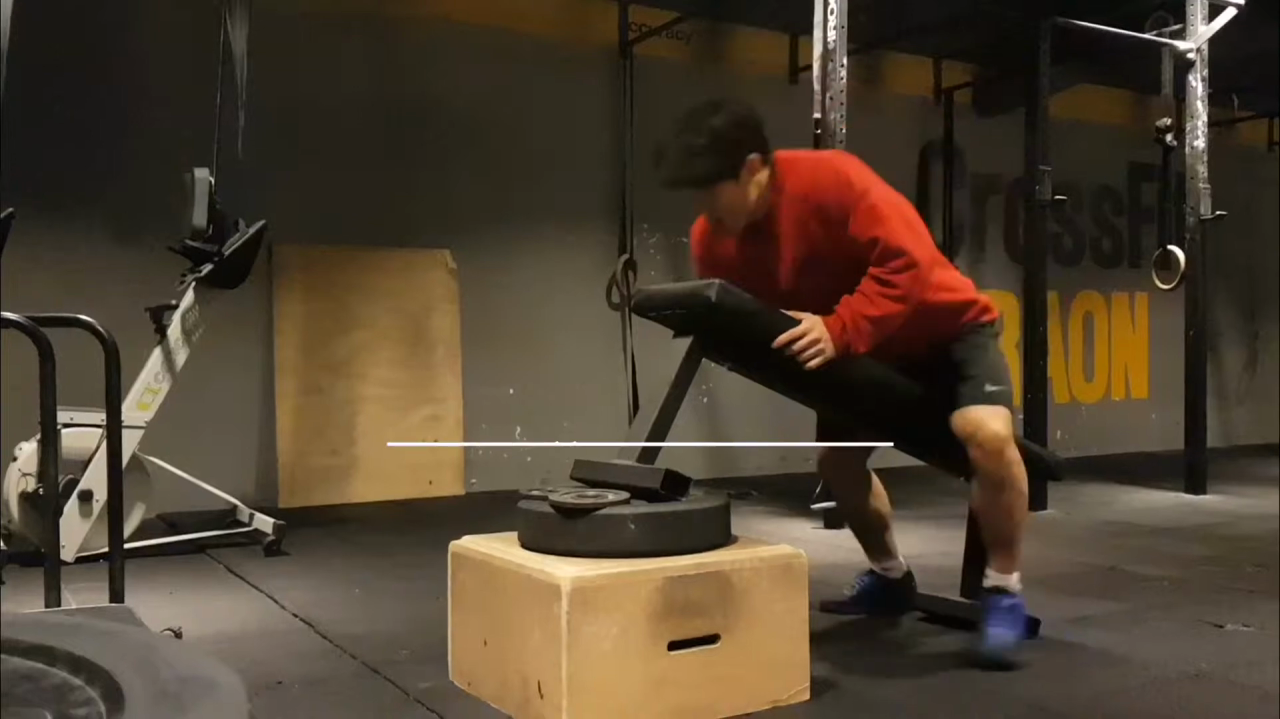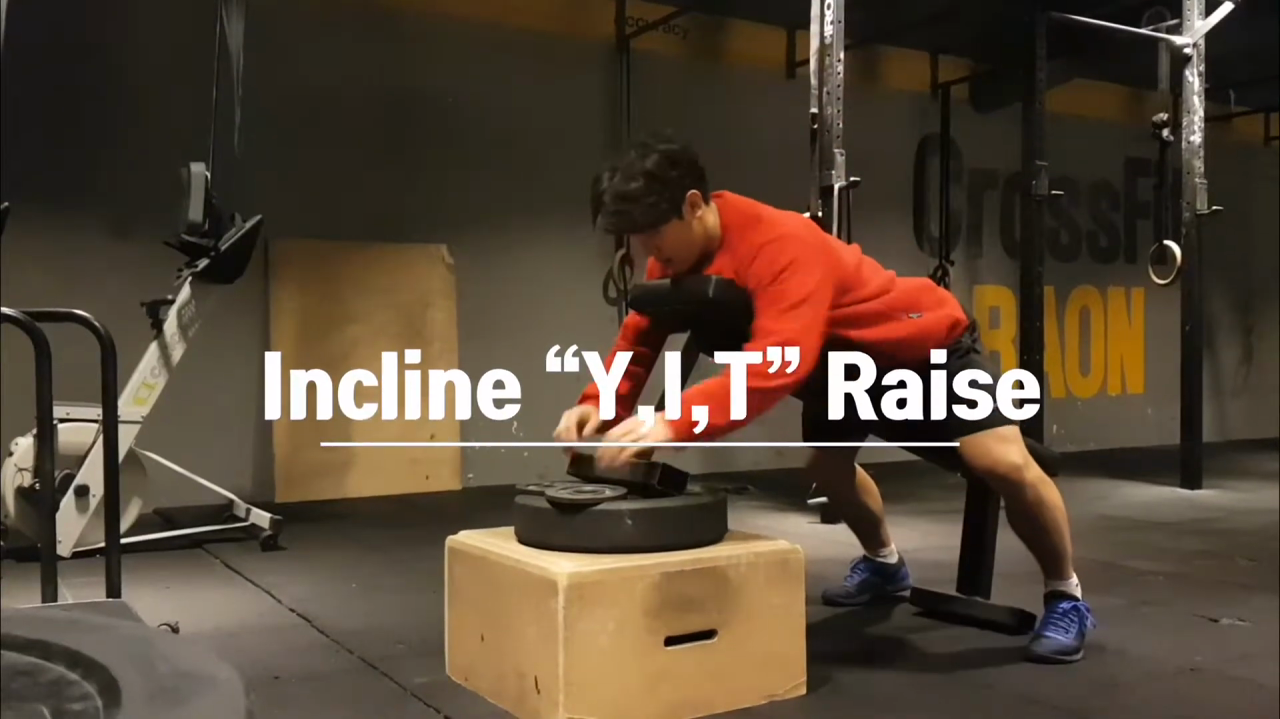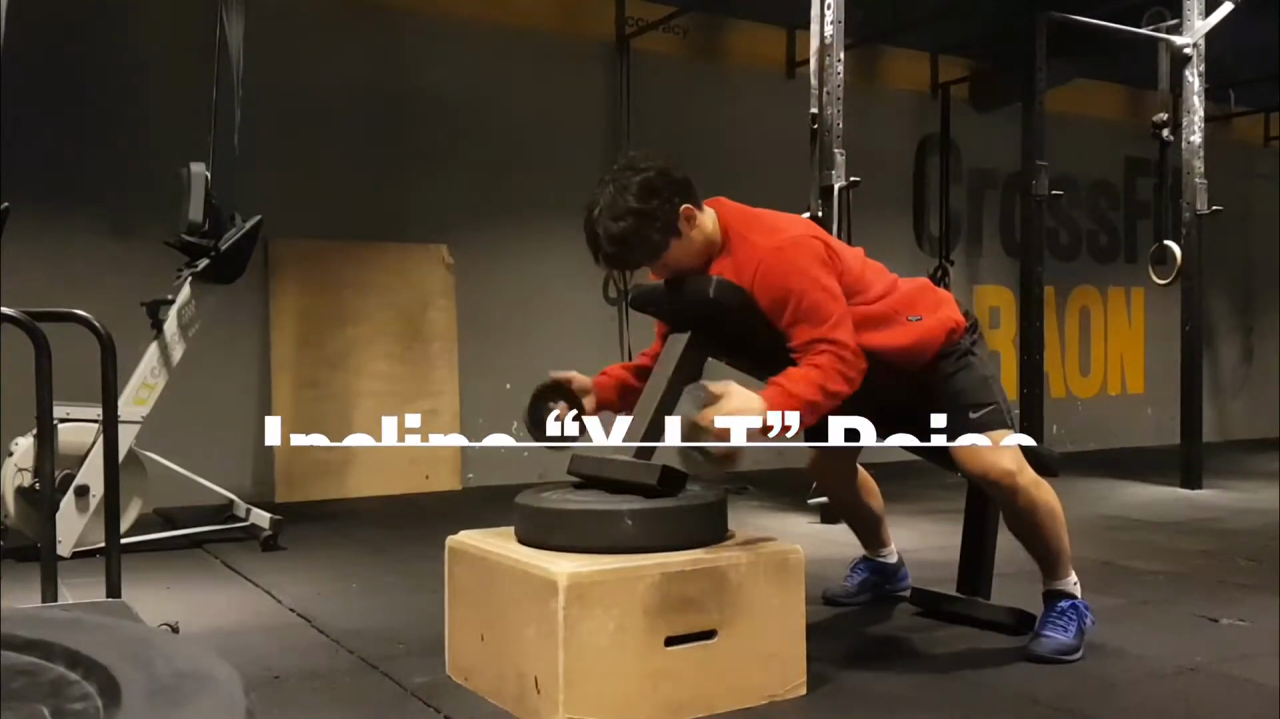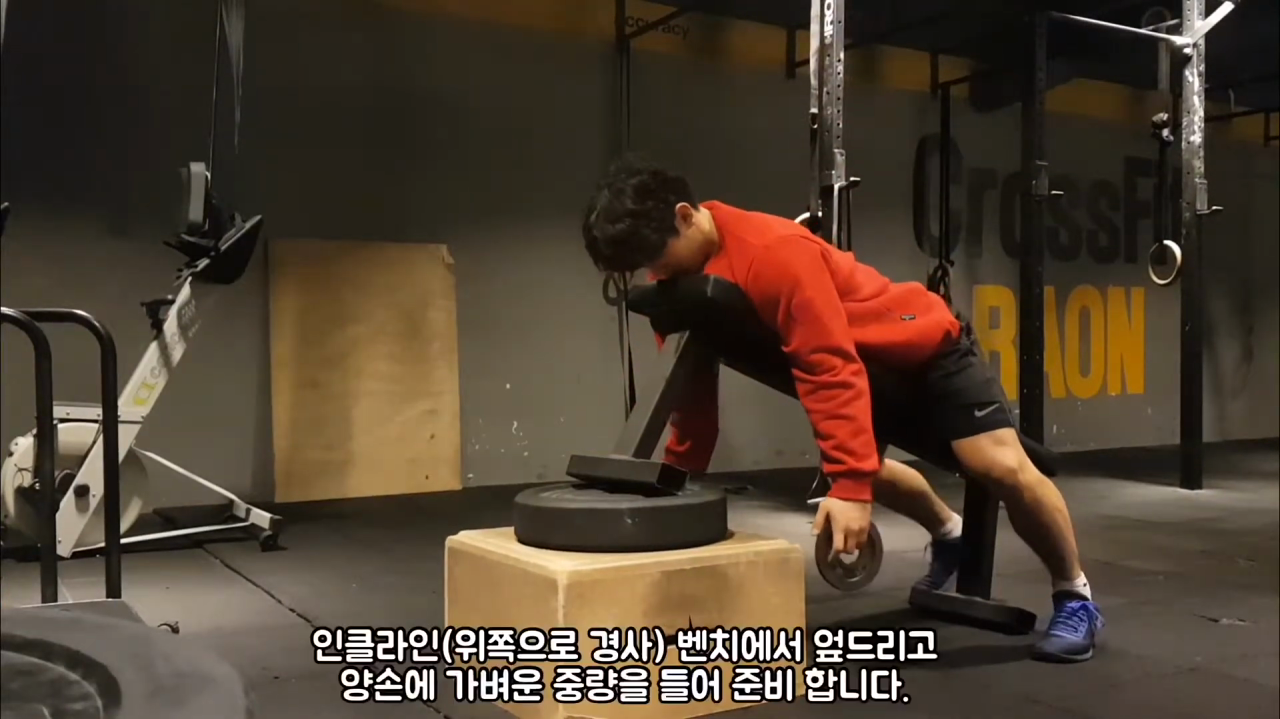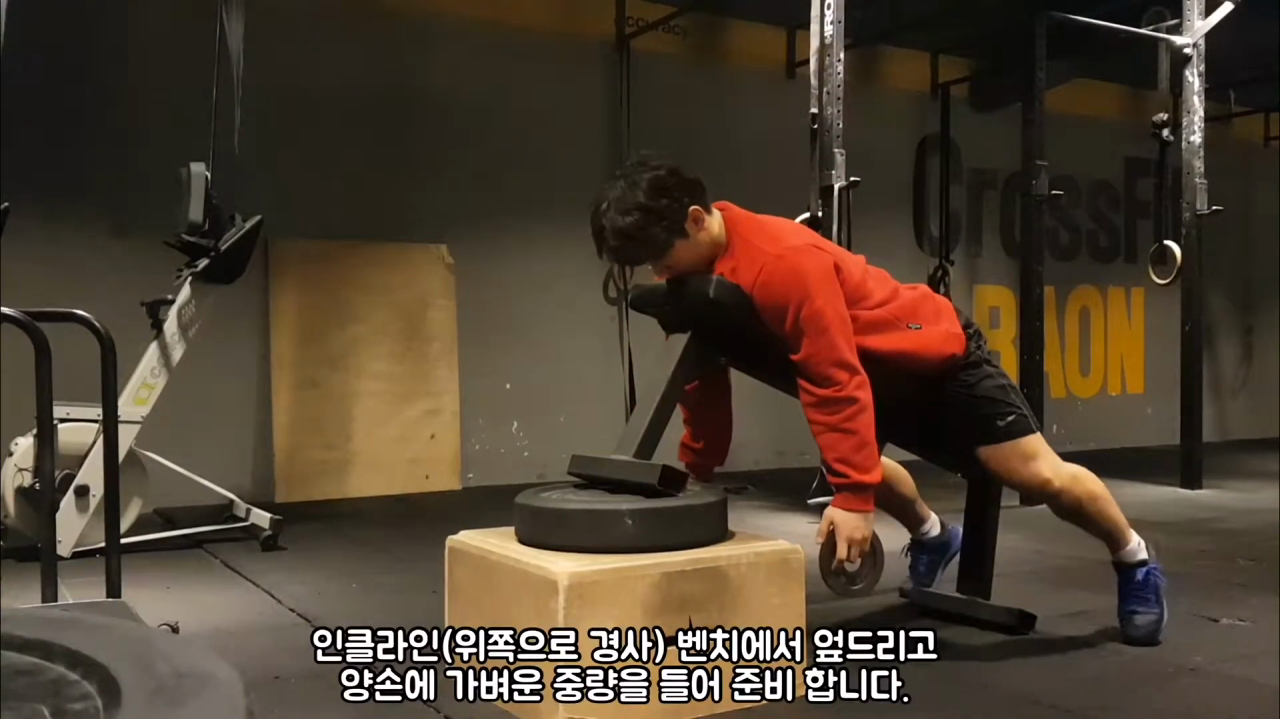
dt=1s
person 1, frame 1
left shoulder: (828, 180)
right shoulder: (713, 237)
left elbow: (907, 262)
left wrist: (839, 331)
left hip: (947, 323)
right hip: (868, 350)
left knee: (983, 431)
right knee: (838, 456)
left ankle: (1004, 588)
right ankle: (890, 576)
person 1, frame 2
left shoulder: (780, 245)
right shoulder: (677, 257)
left elbow: (772, 363)
right elbow: (638, 343)
left wrist: (673, 425)
right wrist: (593, 405)
left hip: (927, 342)
left knee: (1003, 463)
right knee: (826, 462)
left ankle: (1066, 598)
right ankle: (883, 563)
person 1, frame 3
left shoulder: (781, 250)
right shoulder: (689, 264)
left elbow: (833, 358)
right elbow: (670, 352)
left wrist: (766, 406)
right wrist: (602, 389)
left hip: (931, 343)
right hip: (861, 355)
left knee: (997, 467)
right knee: (828, 462)
left ankle: (1065, 597)
right ankle: (884, 564)
person 1, frame 4
left shoulder: (775, 253)
right shoulder: (681, 272)
left elbow: (831, 369)
right elbow: (693, 382)
left wrist: (850, 485)
left hip: (924, 345)
right hip: (867, 360)
left knee: (1002, 467)
right knee: (858, 465)
left ankle: (1075, 598)
right ankle: (950, 534)
person 1, frame 5
left shoulder: (784, 260)
right shoulder: (692, 271)
left elbow: (835, 379)
right elbow: (703, 377)
left wrist: (854, 497)
right wrist: (694, 474)
left hip: (936, 353)
right hip: (875, 372)
left knee: (1035, 472)
right knee: (850, 455)
left ankle: (1134, 559)
right ankle: (932, 536)
